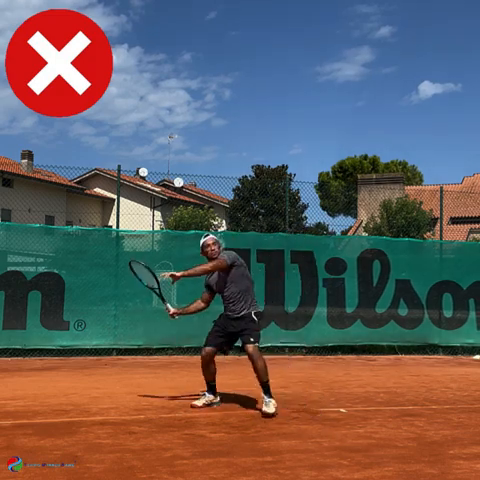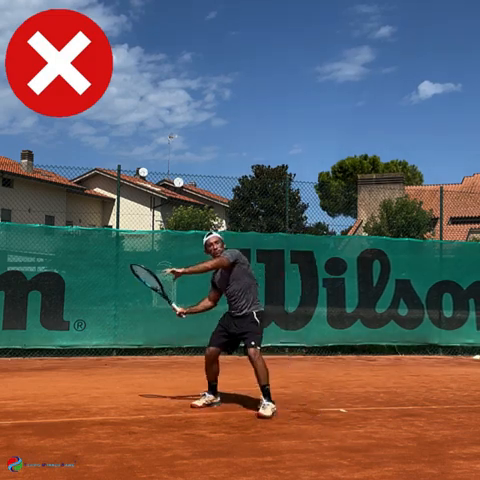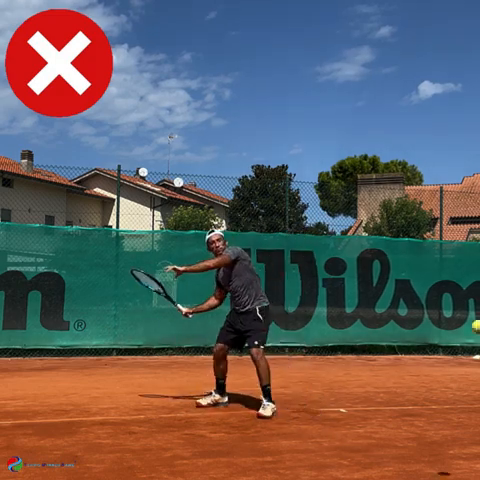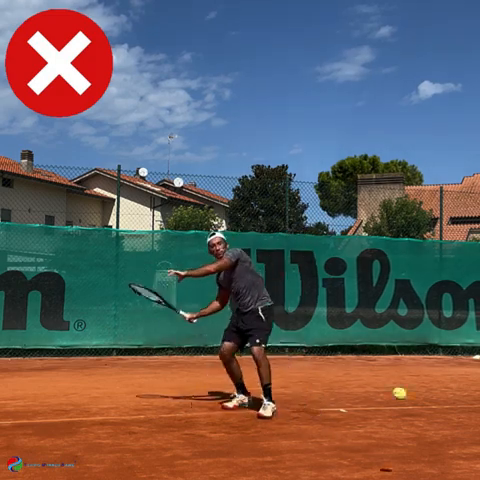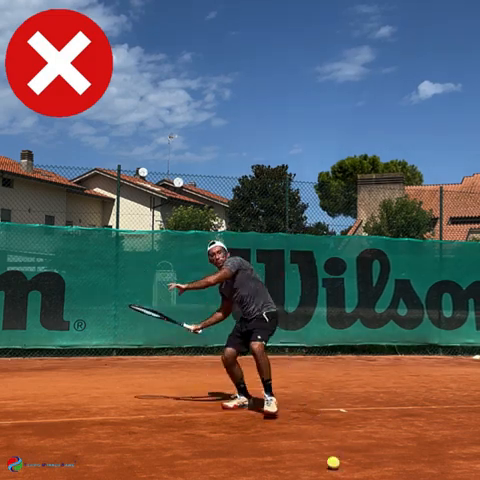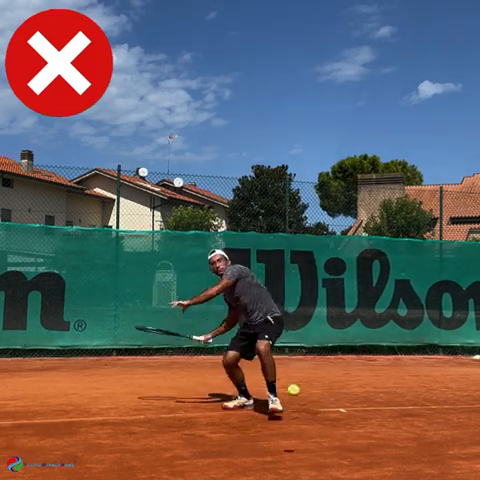
dt=0.1s
person 1, frame 1
left shoulder: (230, 256)
right shoulder: (211, 278)
left elbow: (208, 267)
right elbow: (203, 302)
left wrist: (181, 274)
right wrist: (181, 311)
left hip: (248, 316)
right hip: (228, 318)
left knee: (252, 349)
right knee: (207, 354)
left ankle: (268, 398)
right ankle: (211, 395)
person 1, frame 2
left shoulder: (233, 254)
right shoulder: (216, 275)
left elbow: (210, 265)
right elbow: (211, 301)
left wrist: (183, 271)
right wrist: (187, 310)
left hip: (251, 314)
right hip: (232, 316)
left knee: (253, 352)
right knee: (210, 353)
left ankle: (267, 401)
right ankle: (212, 395)
person 1, frame 3
left shoulder: (235, 251)
right shoulder: (220, 274)
left elbow: (211, 264)
right elbow: (217, 299)
left wrist: (184, 269)
right wrist: (193, 310)
left hip: (257, 311)
right hip: (238, 313)
left knee: (256, 352)
right knee: (219, 351)
left ankle: (268, 401)
right ankle: (219, 393)
person 1, frame 4
left shoulder: (235, 253)
right shoulder: (221, 276)
left elbow: (212, 268)
right elbow: (220, 302)
left wrist: (185, 274)
right wrist: (196, 315)
left hip: (259, 310)
right hip: (241, 313)
left knee: (257, 351)
right knee: (225, 352)
left ankle: (268, 401)
right ankle: (242, 395)
person 1, frame 5
left shoulder: (235, 262)
right shoulder: (225, 285)
left elbow: (213, 279)
right elbow: (224, 312)
left wrist: (186, 286)
right wrist: (201, 325)
left hip: (266, 315)
right hip: (247, 319)
left knee: (257, 347)
right knee: (228, 357)
left ankle: (269, 397)
right ankle: (244, 396)
person 1, frame 6
left shoulder: (236, 270)
right shoulder: (228, 293)
left elbow: (214, 292)
right elbow: (232, 320)
left wrist: (189, 303)
right wrist: (212, 334)
left hip: (270, 319)
right hip: (250, 324)
left knee: (262, 347)
right knee: (228, 360)
left ankle: (273, 397)
right ankle: (245, 397)
